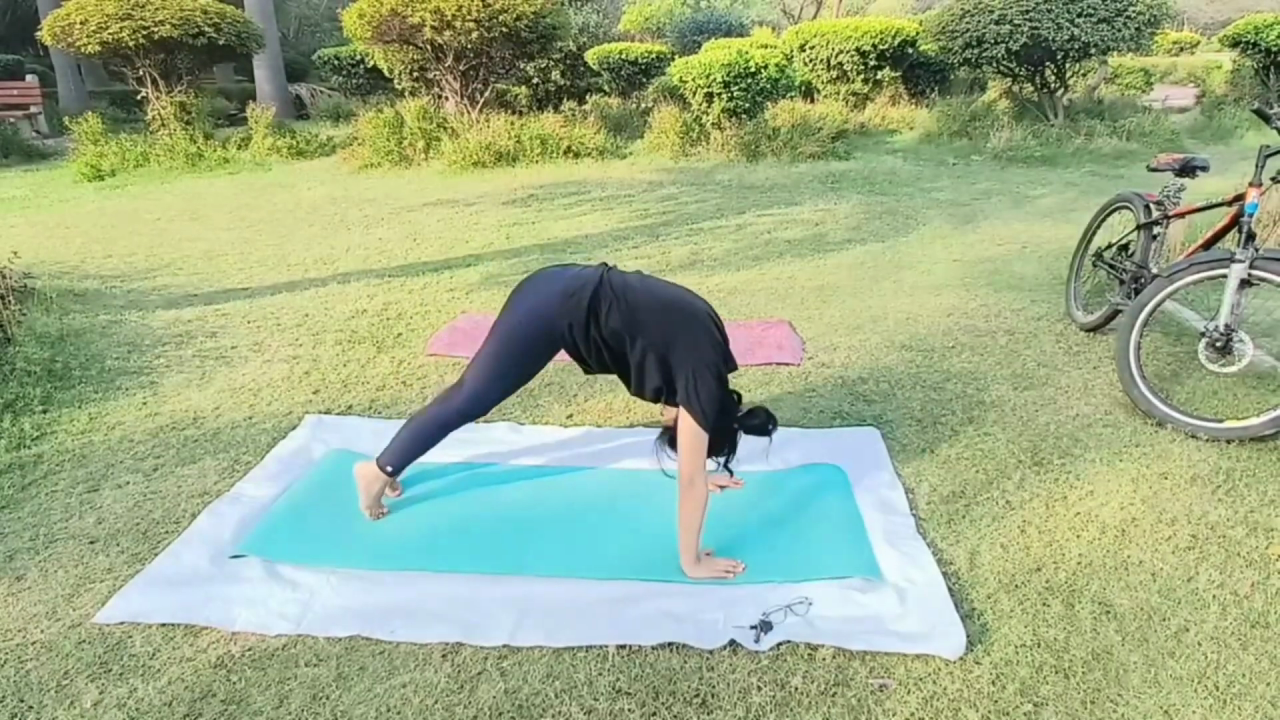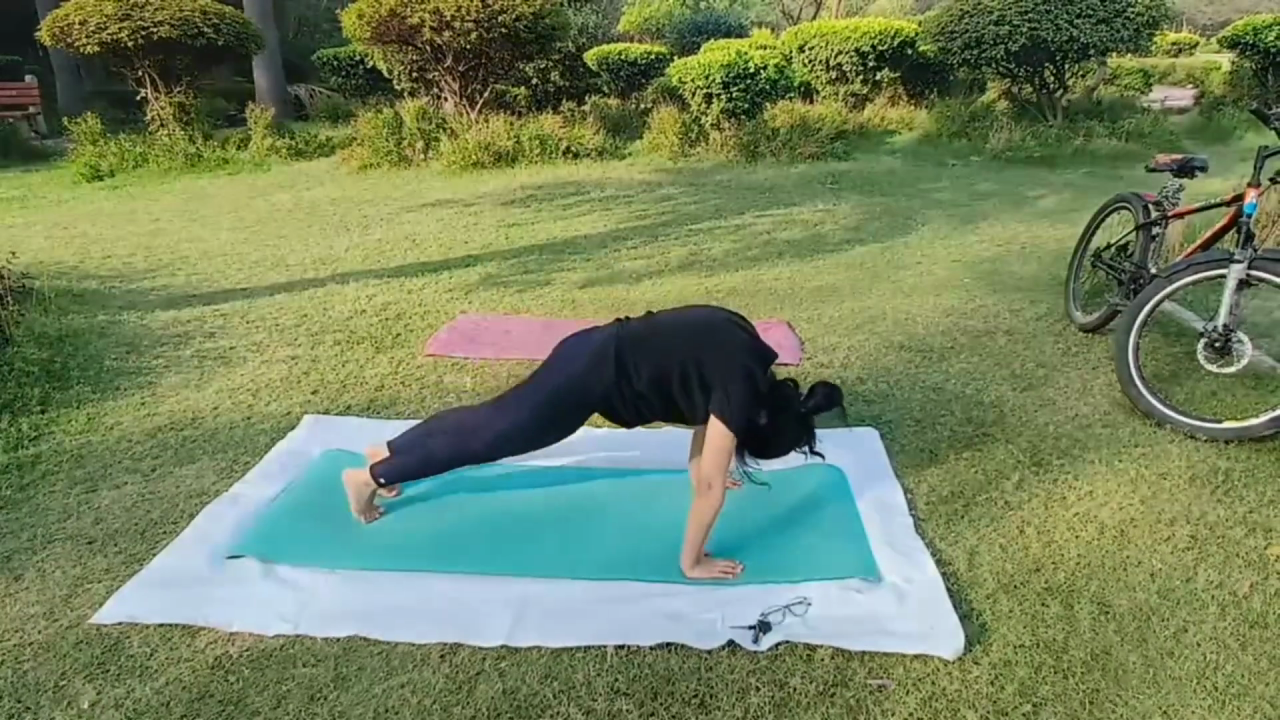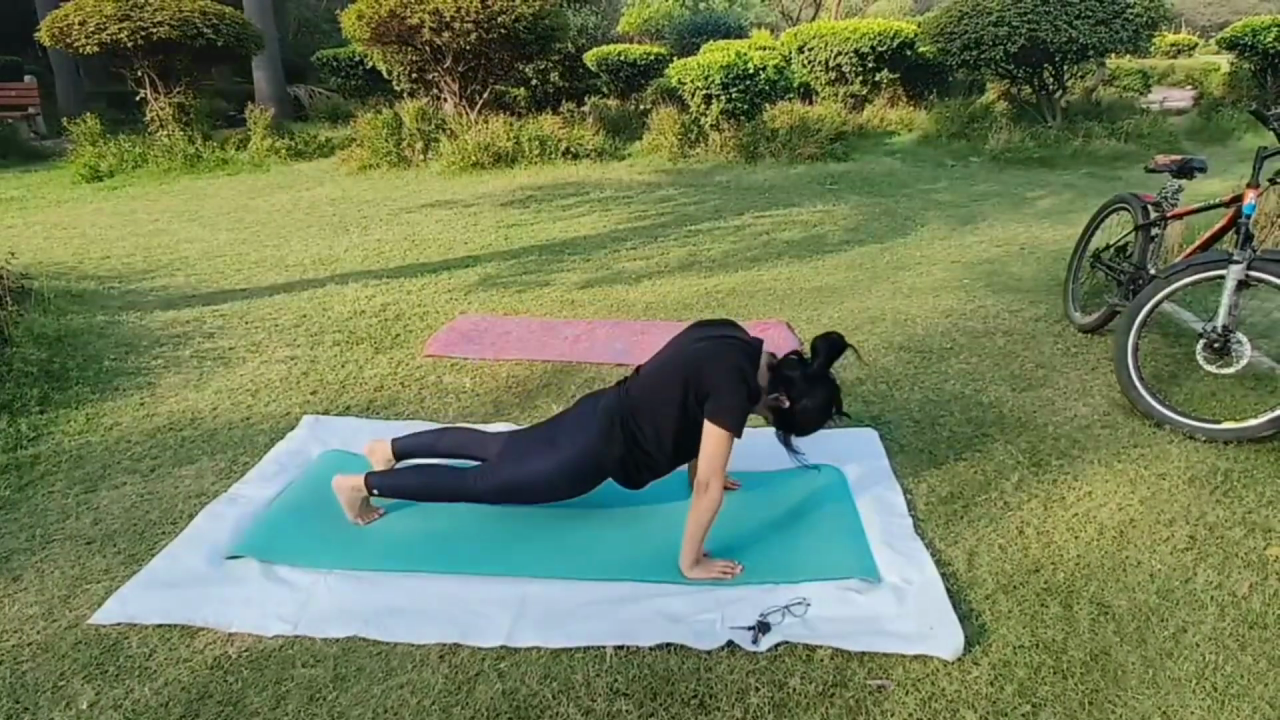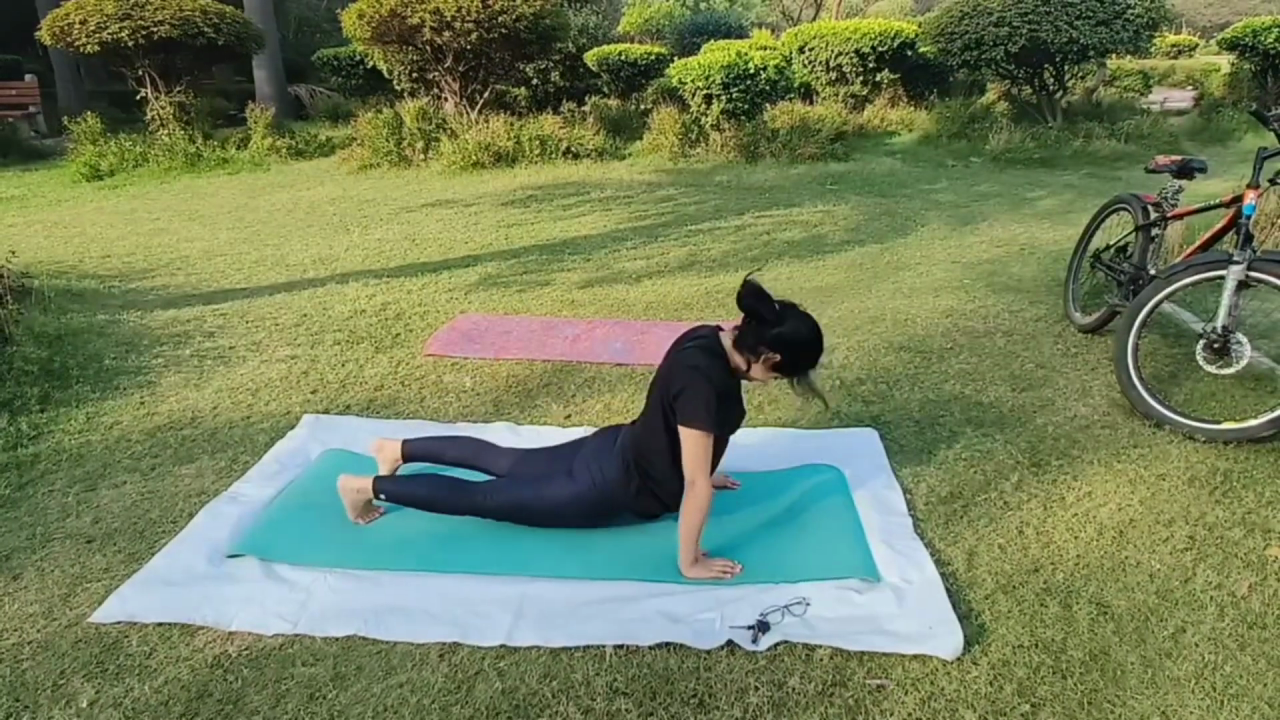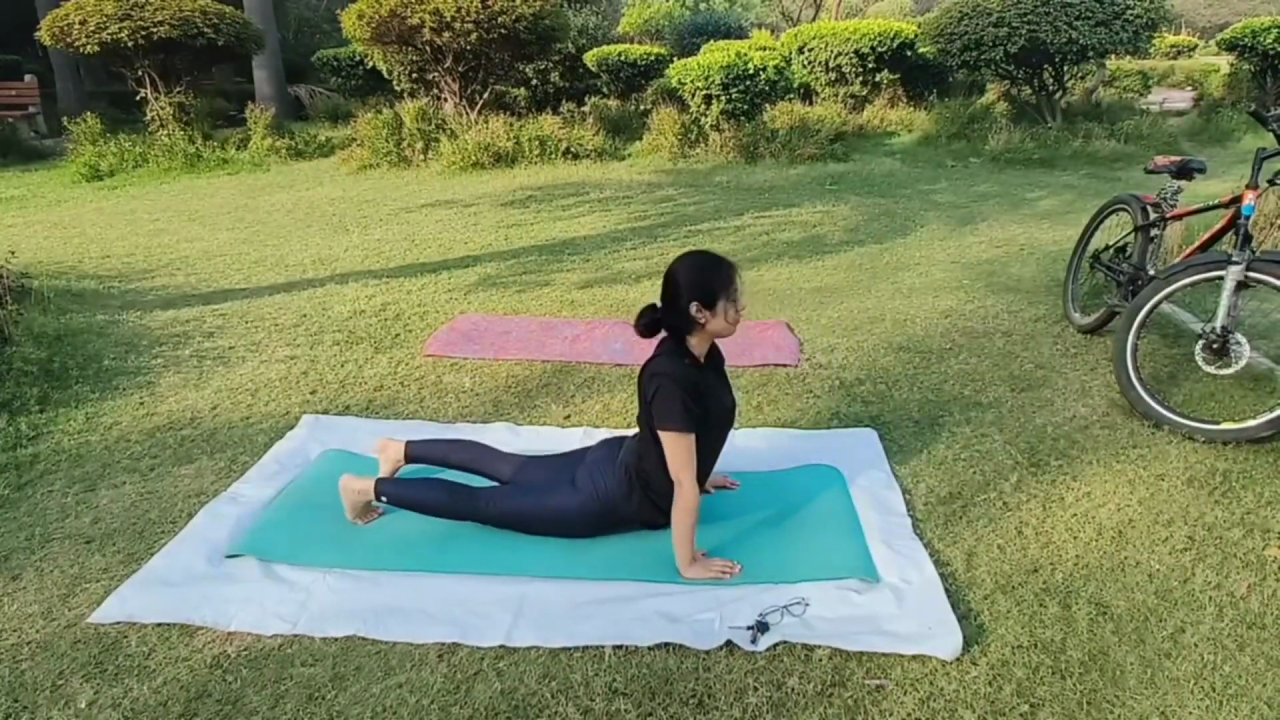
dt=0.4s
person 1, frame 1
left shoulder: (706, 357)
right shoulder: (703, 379)
right elbow: (692, 479)
left wrist: (706, 475)
right wrist: (692, 561)
left hip: (571, 292)
right hip: (561, 306)
left knee: (475, 392)
right knee: (471, 398)
left ankle: (394, 458)
right ankle: (377, 472)
person 1, frame 2
left shoulder: (743, 351)
right shoulder: (743, 385)
right elbow: (709, 484)
left wrist: (701, 469)
right wrist: (692, 562)
left hip: (596, 355)
right hip: (594, 376)
left knee: (490, 418)
right knee: (486, 439)
left ankle: (388, 449)
right ankle: (369, 476)
person 1, frame 3
left shoulder: (735, 343)
right shoulder: (736, 384)
right elbow: (707, 486)
left wrist: (703, 472)
right wrist: (691, 562)
left hip: (602, 417)
right hip: (601, 450)
left knee: (496, 447)
right knee: (481, 483)
left ankle: (390, 449)
right ankle: (363, 485)
person 1, frame 4
left shoulder: (713, 339)
right shoulder: (703, 378)
right elbow: (695, 485)
left wrist: (700, 471)
right wrist: (689, 562)
left hip: (618, 452)
right hip: (612, 489)
left knee: (504, 461)
right knee: (486, 499)
left ankle: (399, 449)
right ankle: (369, 487)
person 1, frame 5
left shoulder: (699, 351)
right shoulder: (674, 379)
right elbow: (683, 485)
left wrist: (700, 475)
right wrist: (689, 563)
left hip: (619, 462)
right hip: (616, 499)
left knee: (506, 467)
right knee: (482, 503)
left ankle: (400, 450)
right ankle: (370, 489)
